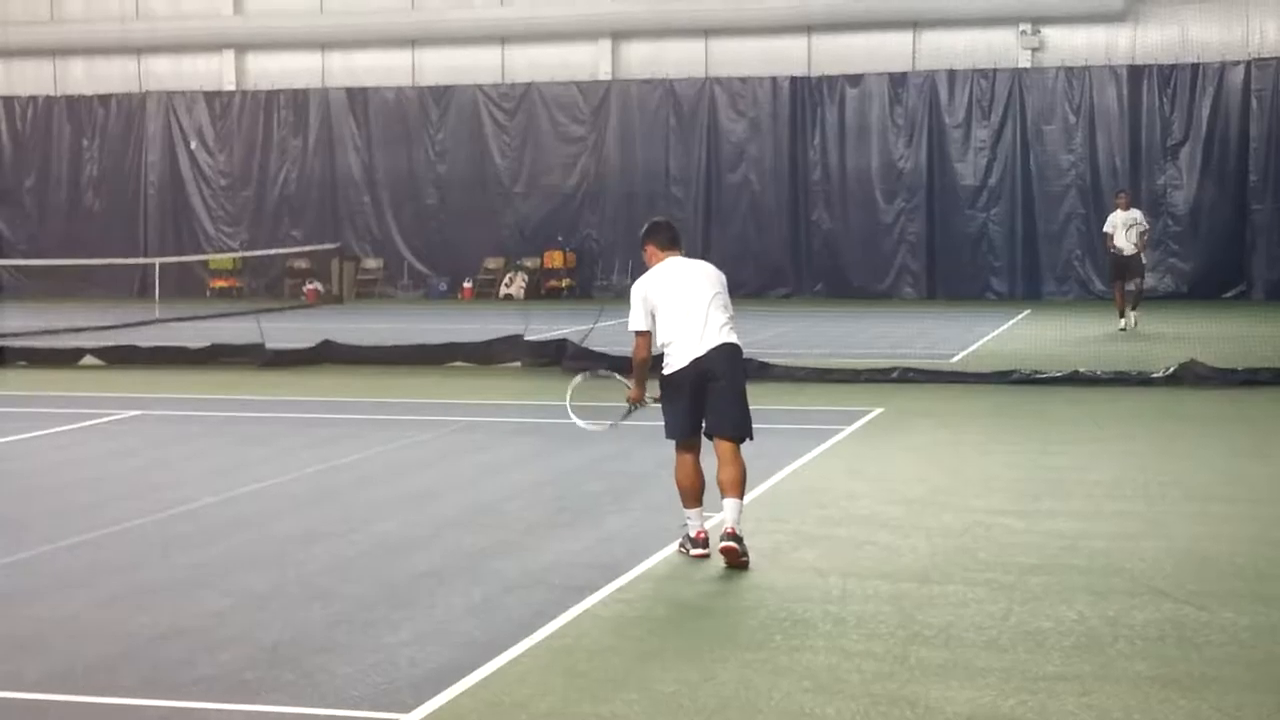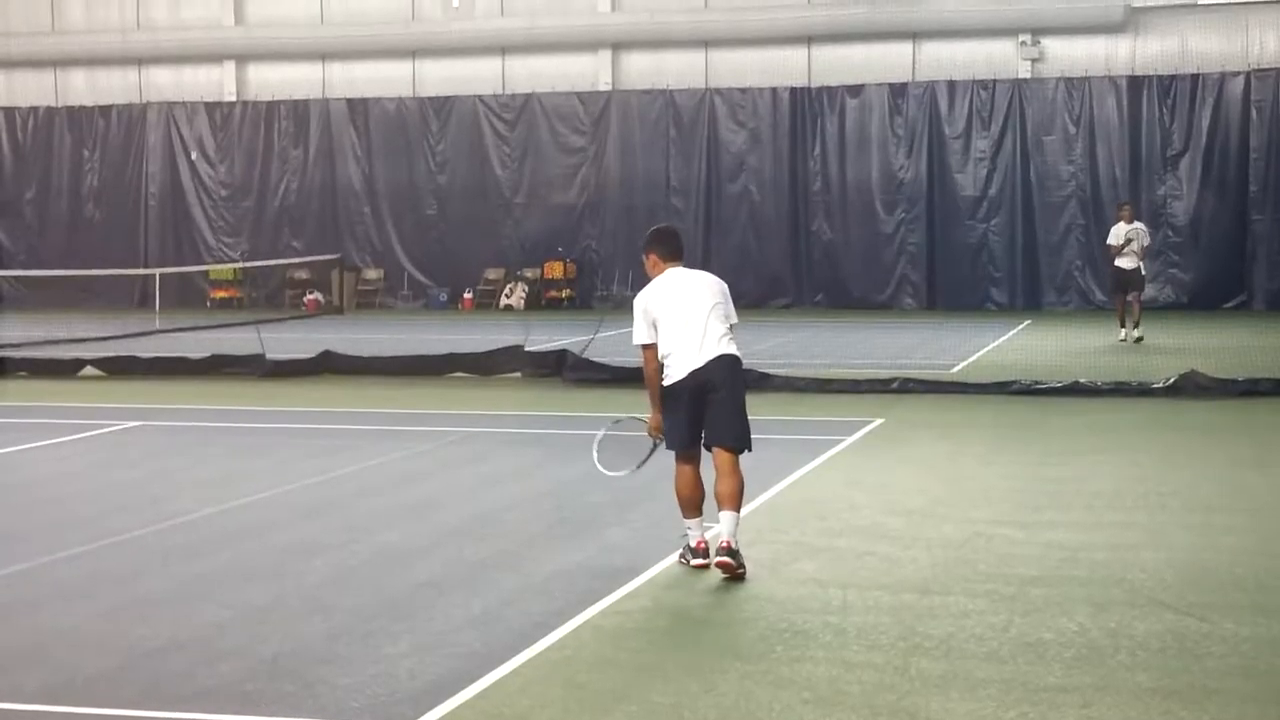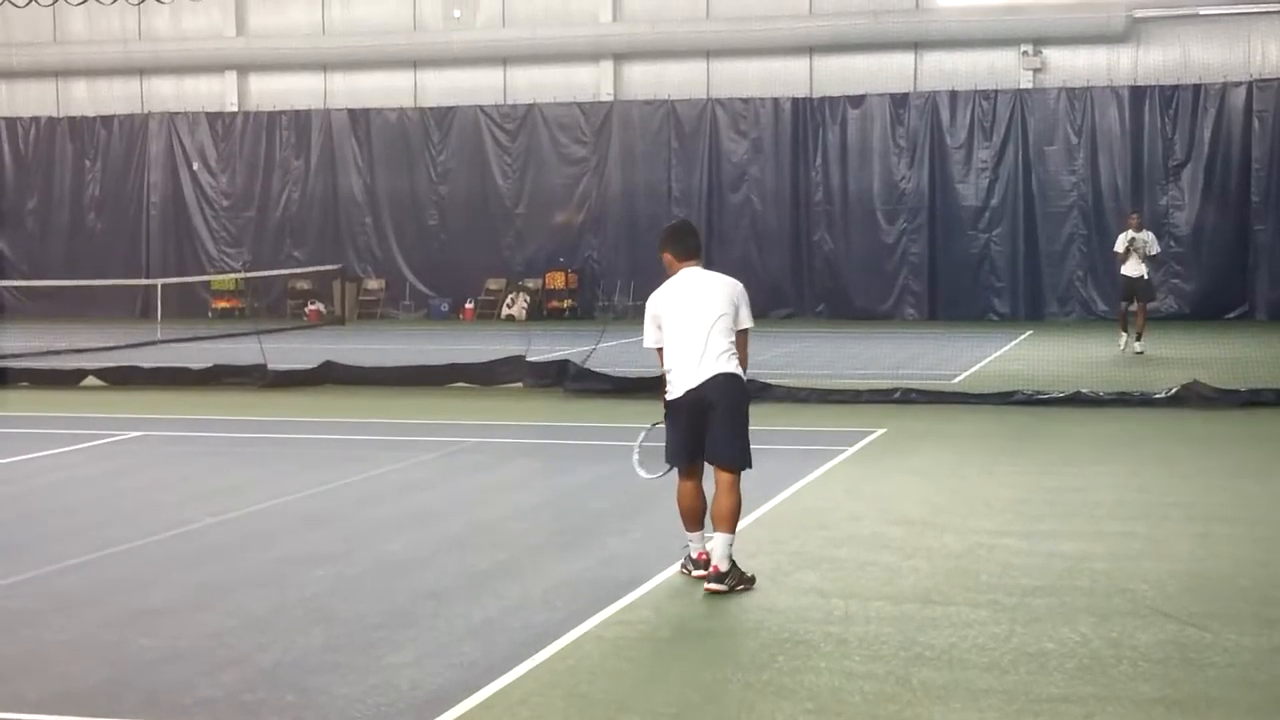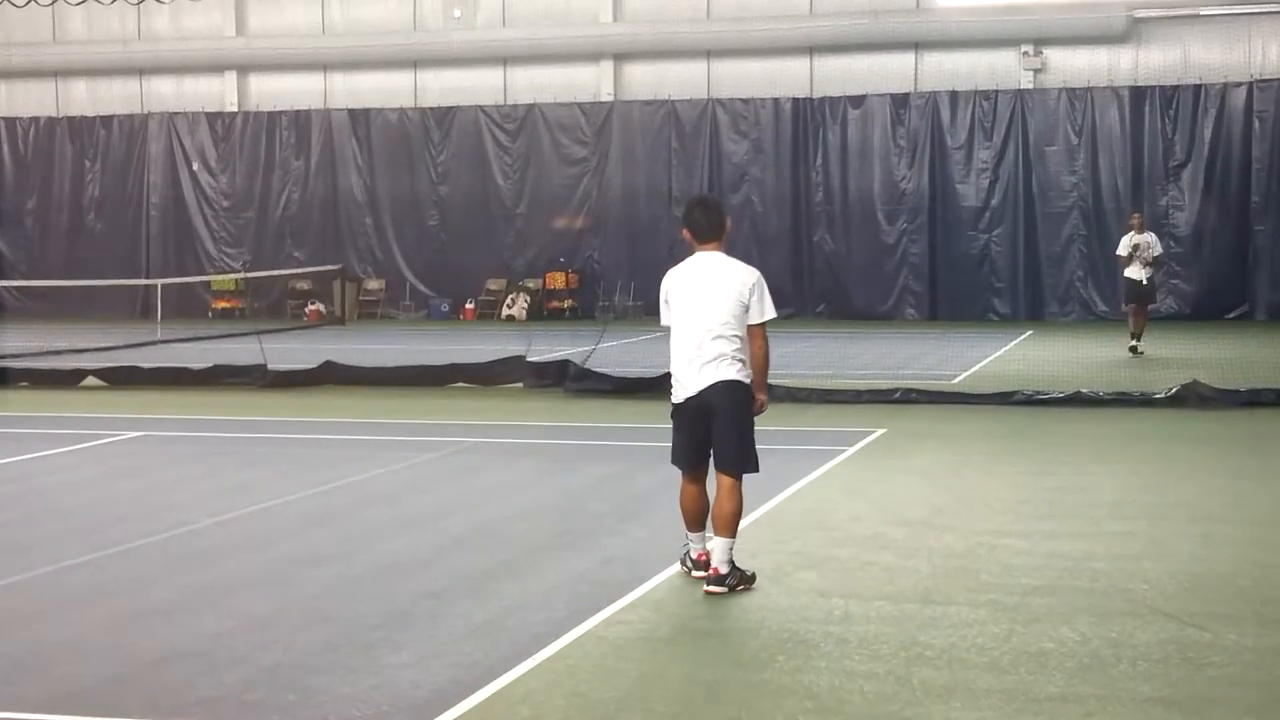
dt=0.3s
person 1, frame 1
left shoulder: (644, 284)
right shoulder: (711, 271)
left elbow: (643, 351)
left wrist: (638, 387)
left hip: (681, 364)
right hip: (724, 354)
left knee: (686, 449)
right knee: (728, 447)
left ankle: (696, 532)
right ankle: (731, 529)
person 1, frame 2
left shoulder: (647, 296)
right shoulder: (714, 282)
left elbow: (651, 363)
left wrist: (656, 411)
left hip: (680, 376)
right hip: (724, 365)
left knee: (686, 461)
right knee: (726, 458)
left ankle: (697, 543)
right ankle: (727, 542)
person 1, frame 3
left shoulder: (658, 298)
right shoulder: (730, 286)
right elbow: (740, 351)
left hip: (681, 390)
right hip: (724, 383)
left knee: (688, 474)
right knee: (727, 475)
left ankle: (697, 554)
right ankle: (721, 566)
person 1, frame 4
left shoulder: (673, 278)
right shoulder: (747, 276)
right elbow: (757, 343)
right wrist: (760, 388)
left hip: (686, 389)
right hip: (730, 386)
left knee: (692, 476)
right knee: (729, 479)
left ankle: (697, 555)
right ankle: (721, 568)
